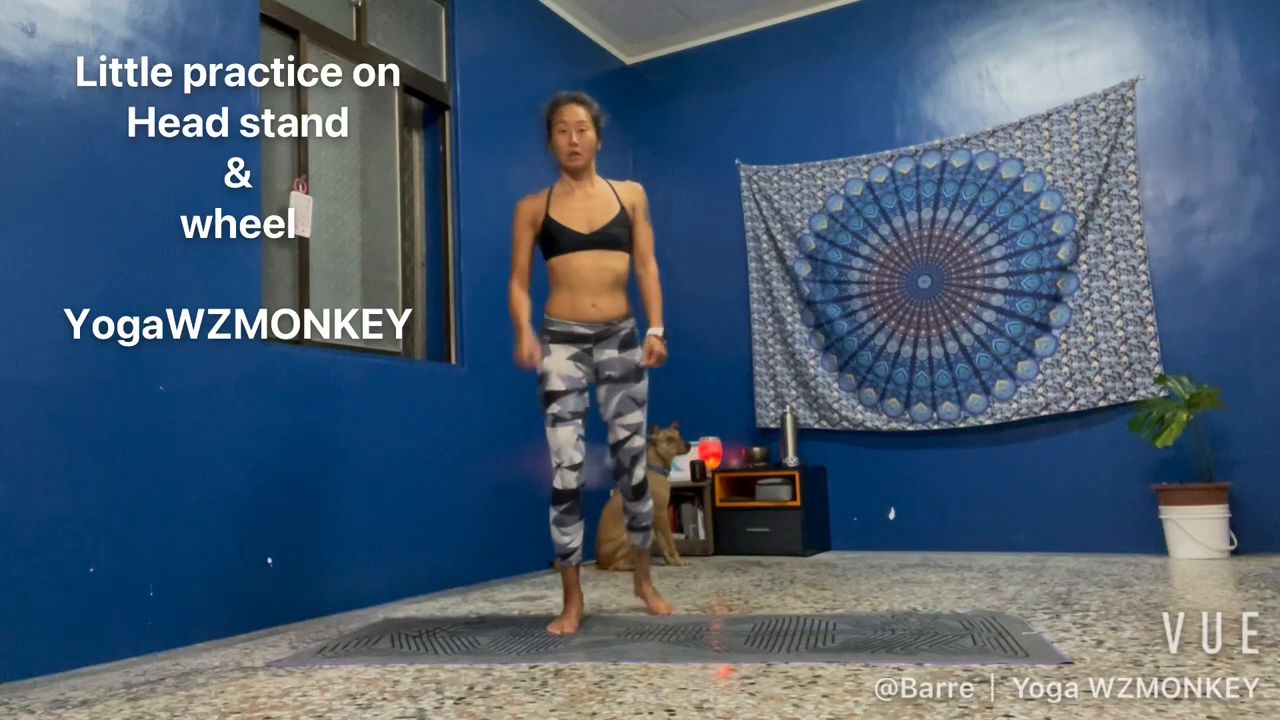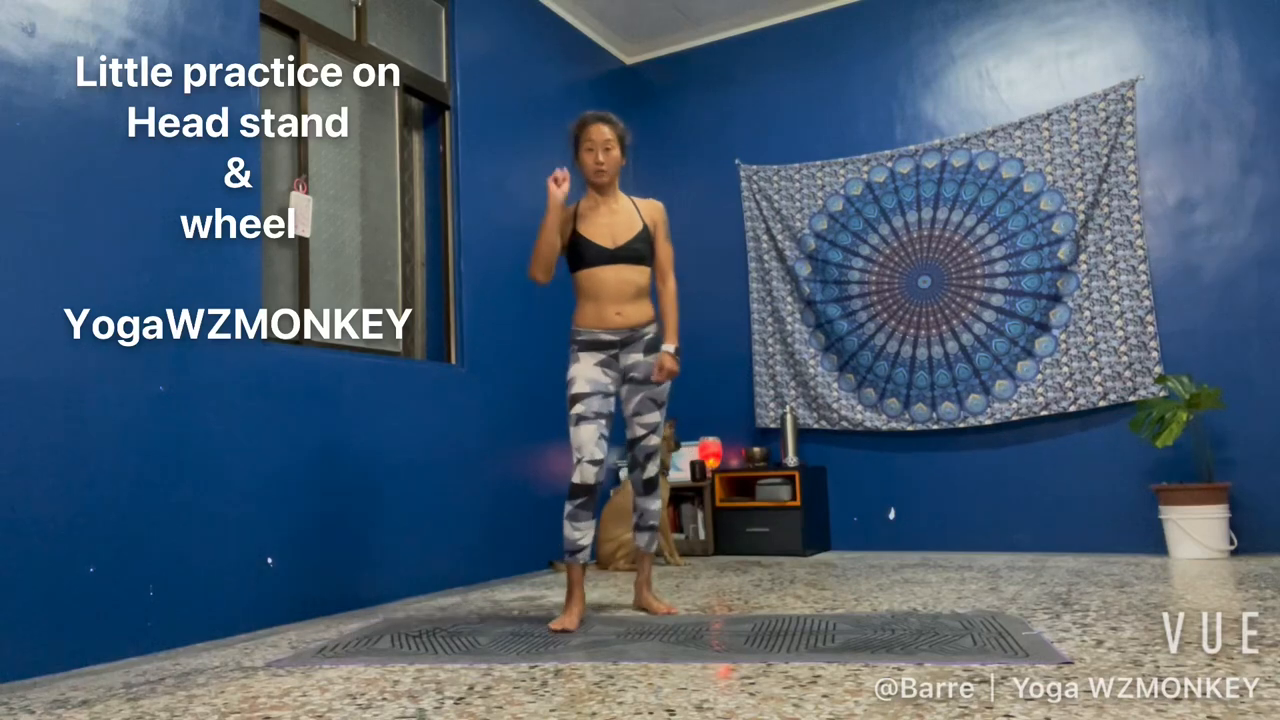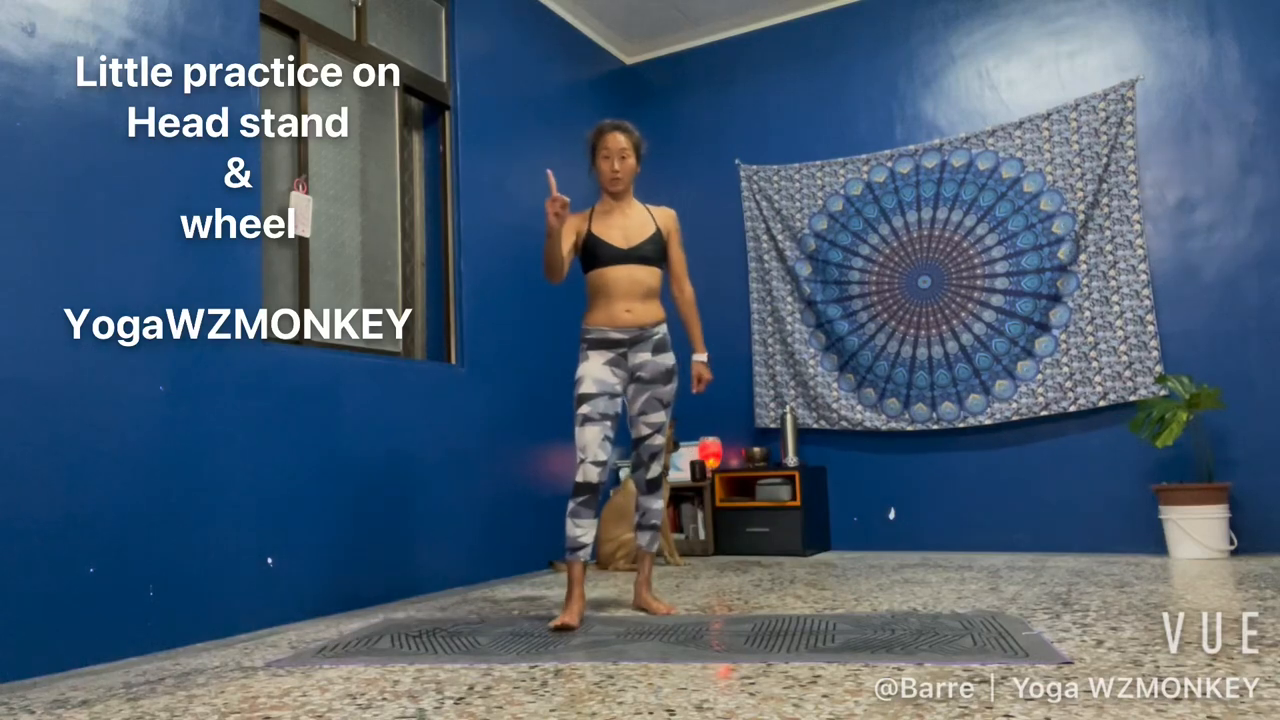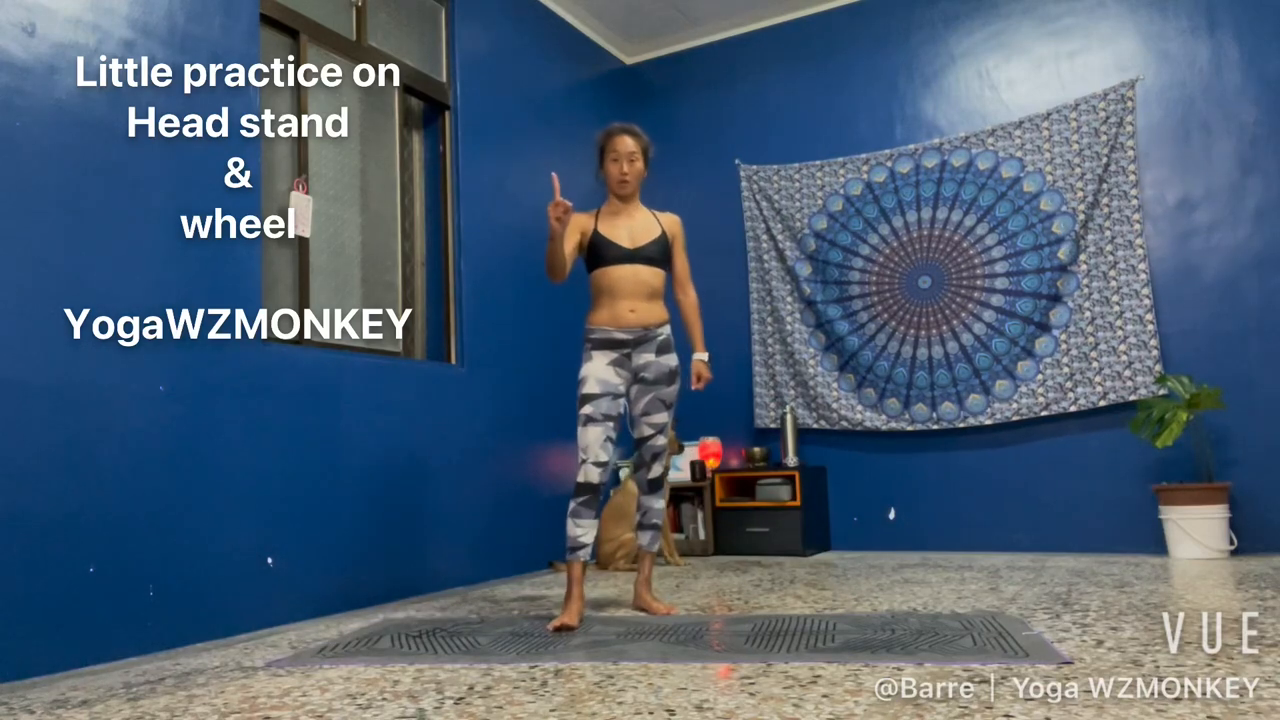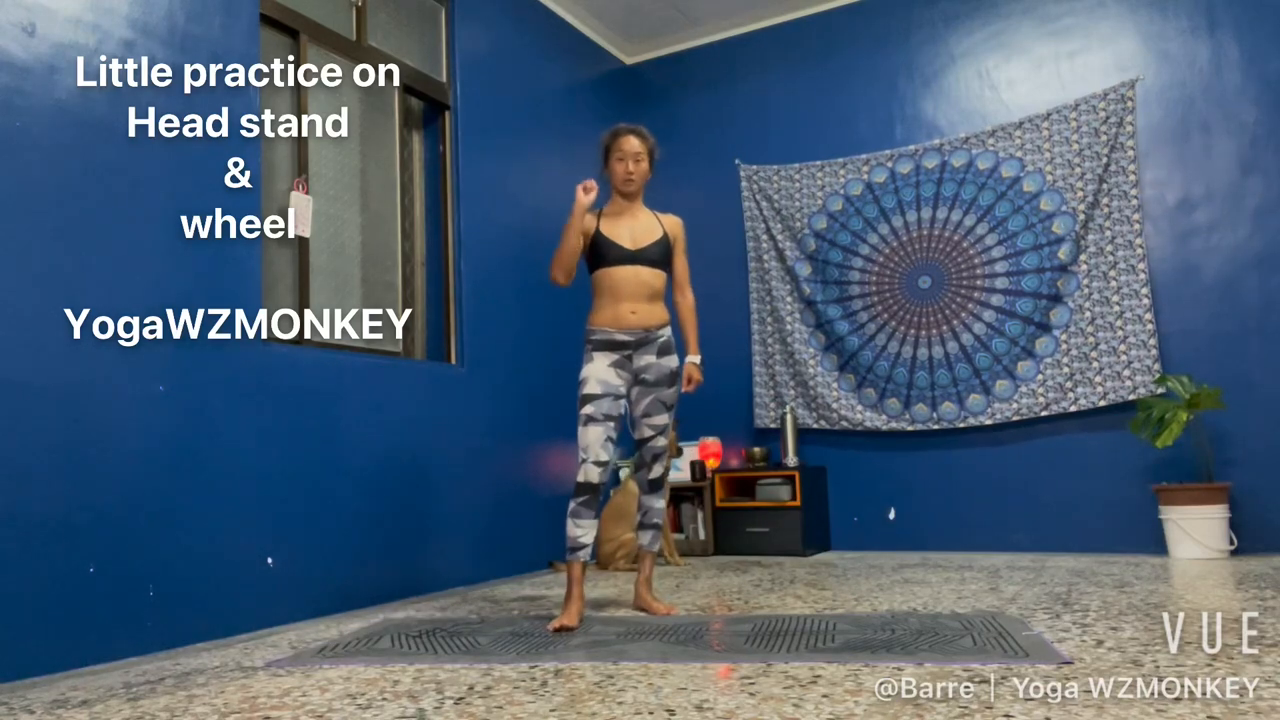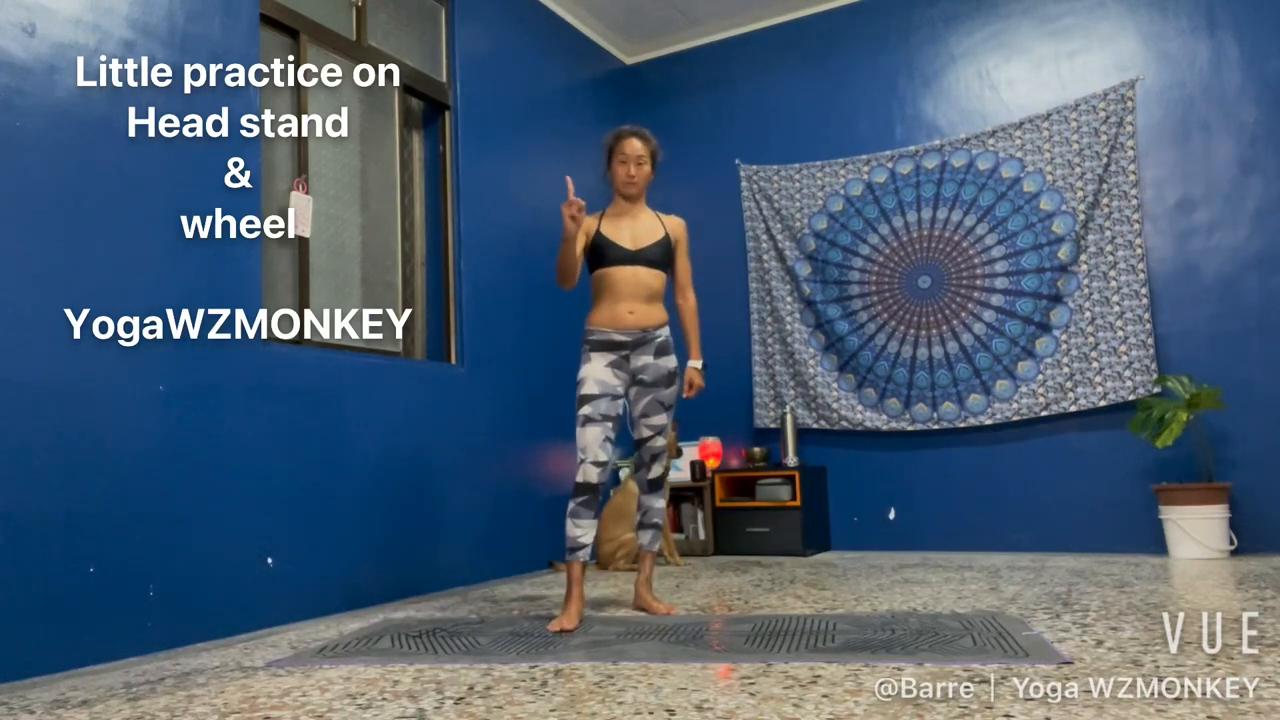
dt=0.3s
person 1, frame 1
left shoulder: (630, 194)
right shoulder: (533, 207)
left elbow: (646, 266)
right elbow: (519, 282)
left wrist: (656, 328)
right wrist: (524, 336)
left hip: (621, 338)
right hip: (562, 342)
left knee: (632, 462)
right knee: (567, 470)
left ankle: (643, 577)
right ankle: (572, 600)
person 1, frame 2
left shoulder: (651, 212)
right shoulder: (565, 218)
left elbow: (667, 282)
right elbow: (539, 277)
left wrist: (669, 345)
right wrist: (552, 213)
left hip: (644, 346)
right hip: (590, 349)
left knee: (646, 466)
right knee: (586, 468)
left ankle: (643, 586)
right ankle: (575, 598)
person 1, frame 3
left shoulder: (664, 219)
right shoulder: (580, 223)
left elbow: (682, 288)
right elbow: (554, 275)
left wrist: (700, 353)
right wrist: (554, 230)
left hip: (654, 347)
right hip: (599, 349)
left knee: (651, 467)
right knee: (590, 468)
left ankle: (643, 586)
right ankle: (575, 596)
person 1, frame 4
left shoulder: (669, 223)
right shoulder: (584, 222)
left elbow: (685, 290)
right elbow: (556, 276)
left wrist: (699, 352)
right wrist: (555, 234)
left hip: (658, 347)
right hip: (603, 349)
left knee: (652, 467)
right knee: (591, 467)
left ankle: (643, 587)
right ankle: (574, 597)
person 1, frame 5
left shoulder: (671, 225)
right shoulder: (589, 222)
left elbow: (684, 292)
right elbow: (560, 277)
left wrist: (692, 354)
right wrist: (577, 213)
left hip: (658, 348)
right hip: (604, 349)
left knee: (653, 468)
right knee: (592, 467)
left ankle: (645, 586)
right ankle: (574, 596)
person 1, frame 6
left shoulder: (673, 226)
right shoulder: (590, 223)
left elbow: (685, 295)
right elbow: (565, 281)
left wrist: (695, 359)
right wrist: (569, 234)
left hip: (657, 349)
right hip: (602, 349)
left knee: (653, 468)
right knee: (590, 467)
left ankle: (644, 586)
right ankle: (574, 597)
